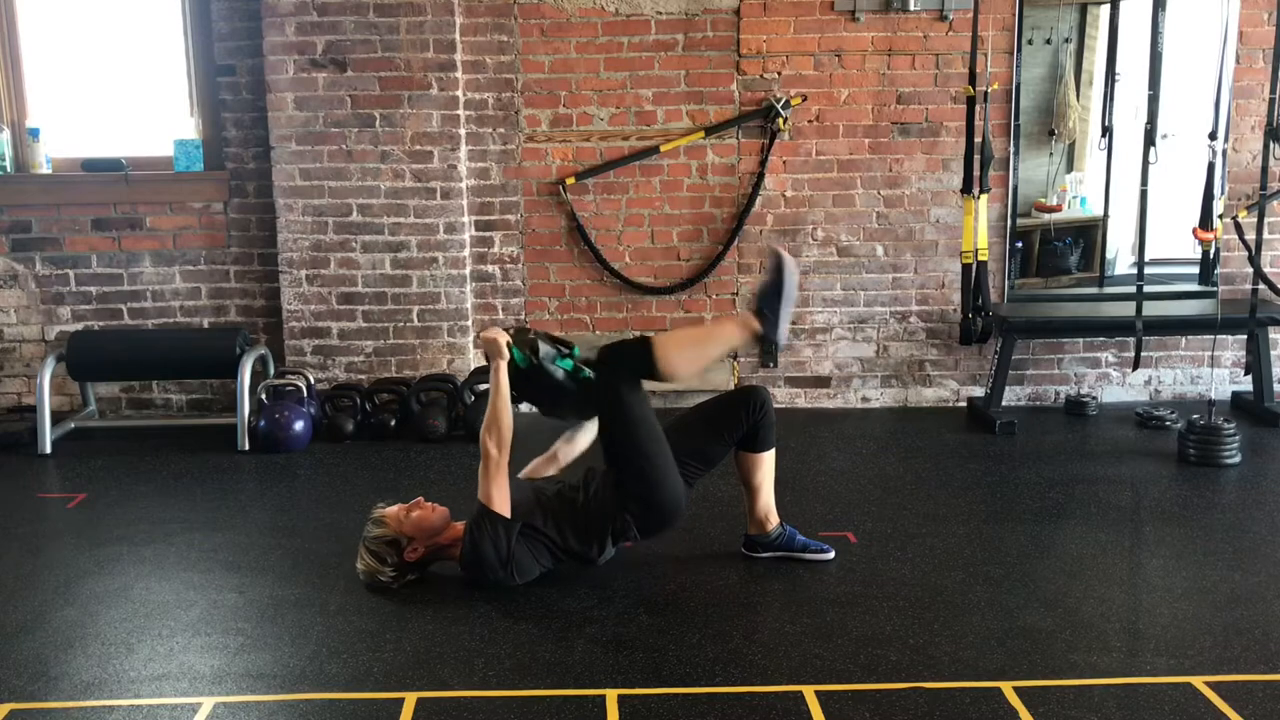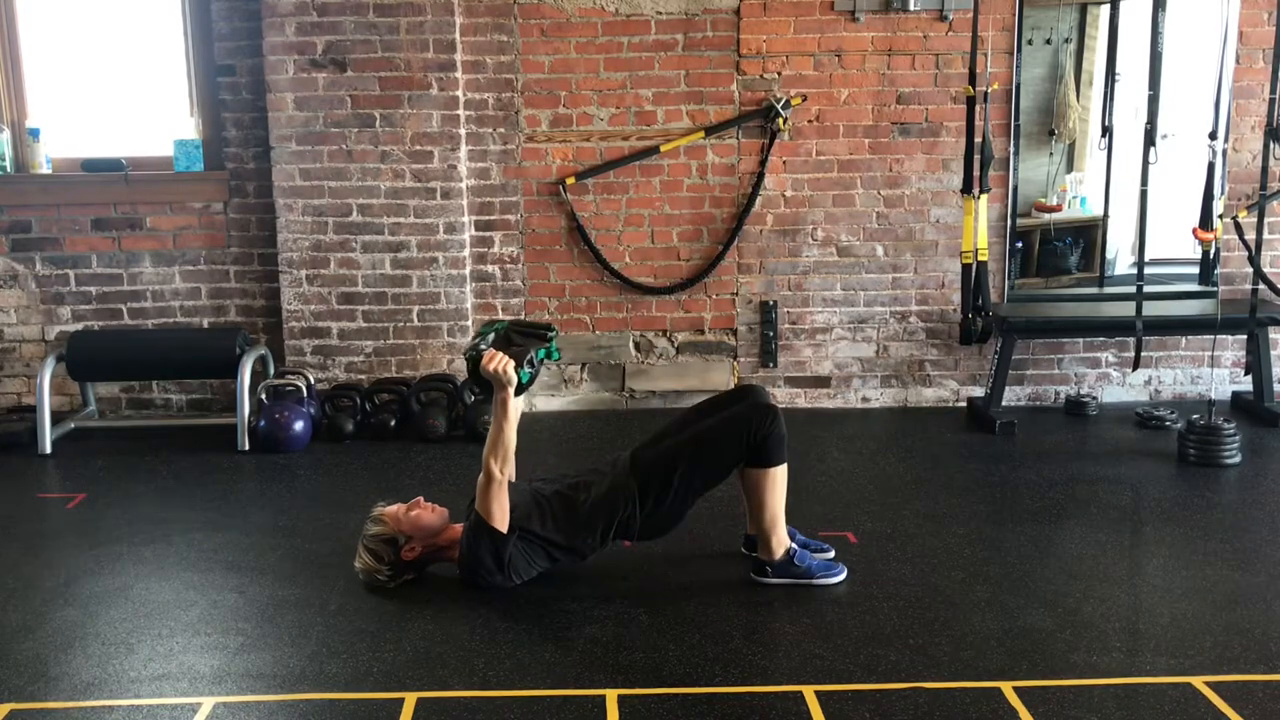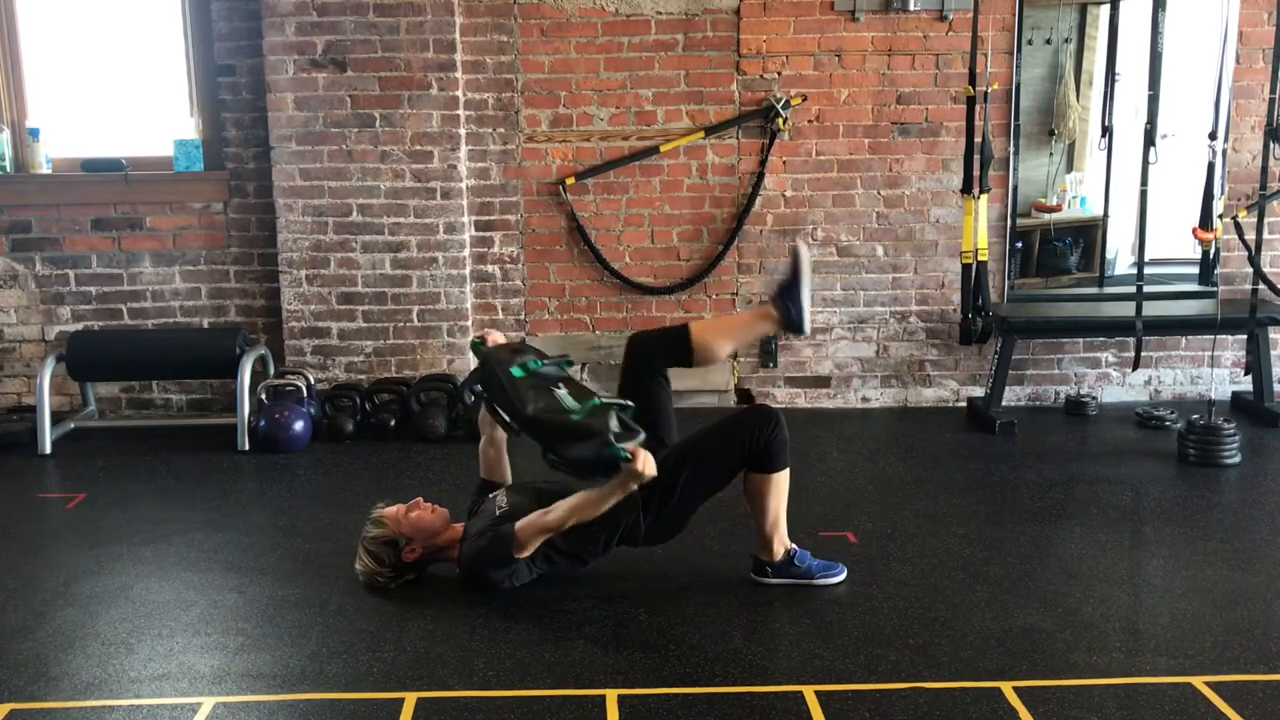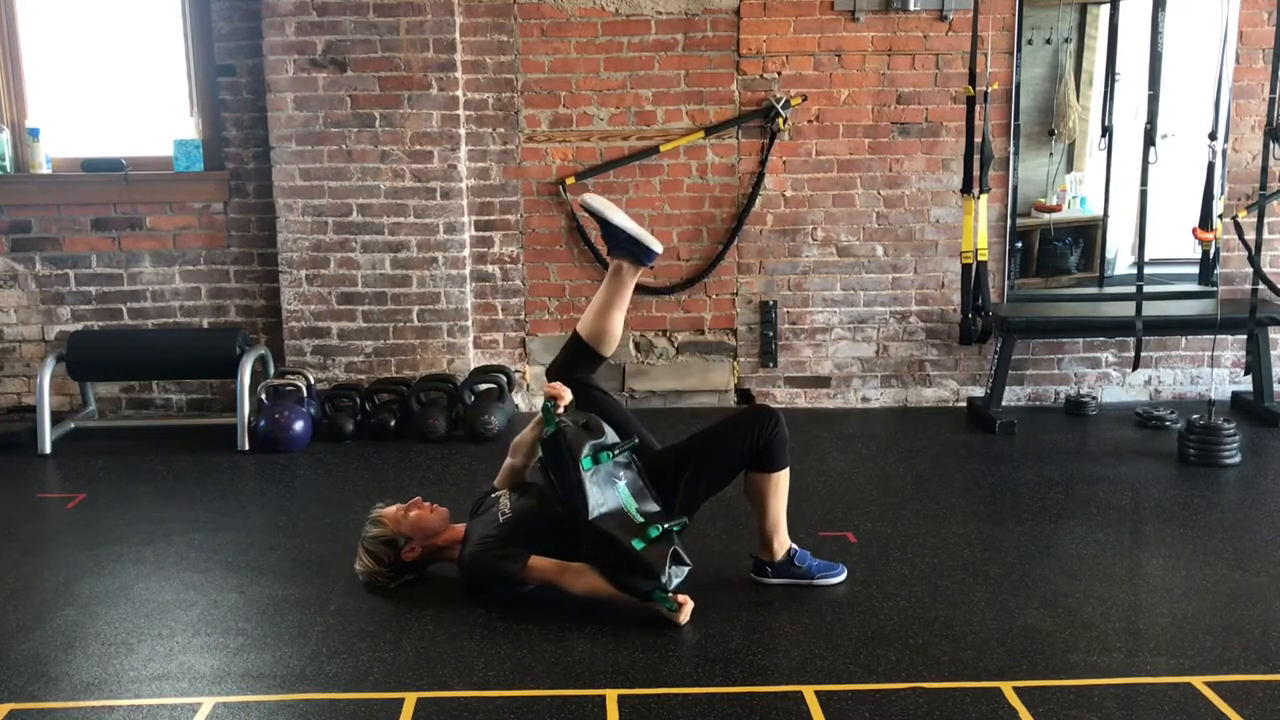
dt=1s
person 1, frame 1
left shoulder: (479, 542)
right shoulder: (485, 559)
left elbow: (549, 463)
right elbow: (495, 452)
left wrist: (596, 415)
right wrist: (499, 367)
left hip: (628, 488)
right hip: (642, 503)
left knee: (750, 401)
right knee: (616, 362)
left ankle: (767, 533)
right ankle: (757, 323)
person 1, frame 2
left shoulder: (476, 523)
right shoulder: (480, 560)
left elbow: (499, 464)
right elbow: (494, 473)
left wrist: (508, 385)
right wrist: (504, 391)
left hip: (630, 473)
right hip: (643, 498)
left knee: (751, 399)
right knee: (763, 422)
left ankle: (764, 531)
right ankle: (776, 556)
person 1, frame 3
left shoulder: (480, 513)
right shoulder: (480, 556)
left elbow: (492, 440)
right elbow: (553, 524)
right wrist: (627, 480)
left hip: (628, 475)
right hip: (648, 493)
left knee: (647, 349)
right knee: (763, 425)
left ankle: (781, 315)
right ankle: (775, 559)
person 1, frame 4
left shoulder: (486, 511)
right shoulder: (481, 559)
left elbow: (518, 457)
right elbow: (566, 575)
left wrist: (549, 412)
right wrist: (657, 599)
right hip: (654, 496)
left knee: (567, 375)
right knee: (763, 424)
left ankle: (627, 261)
